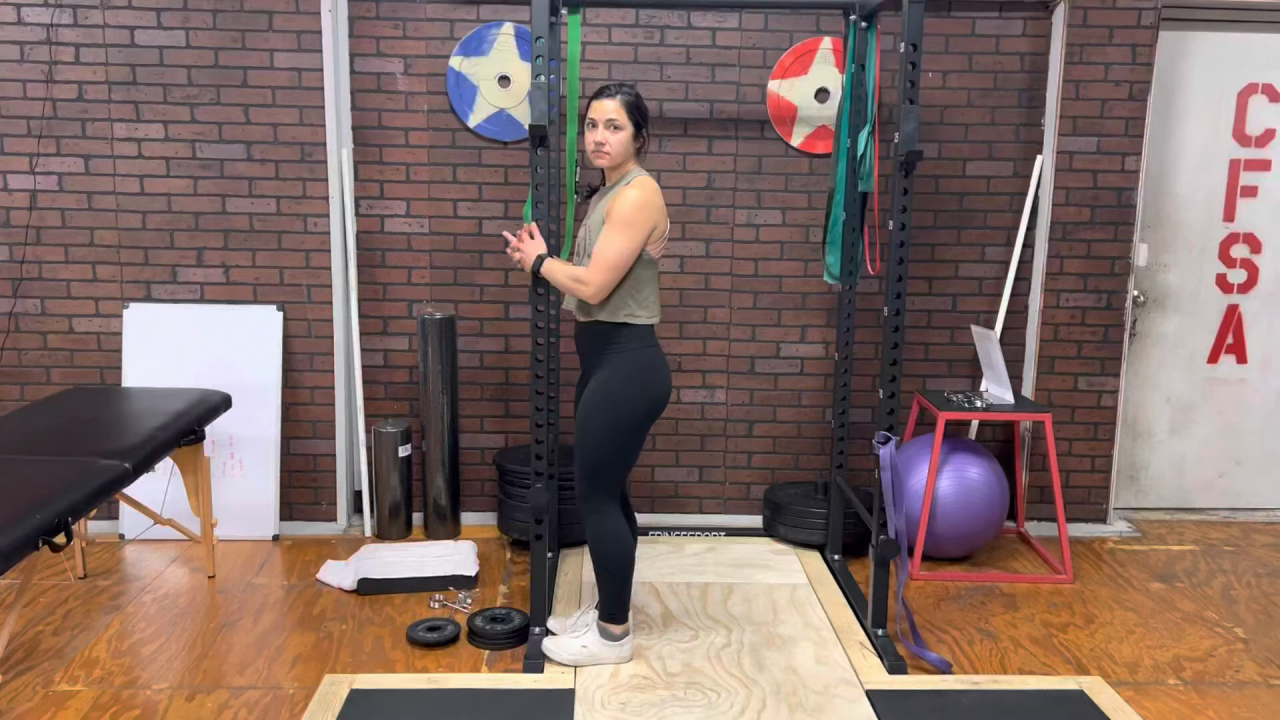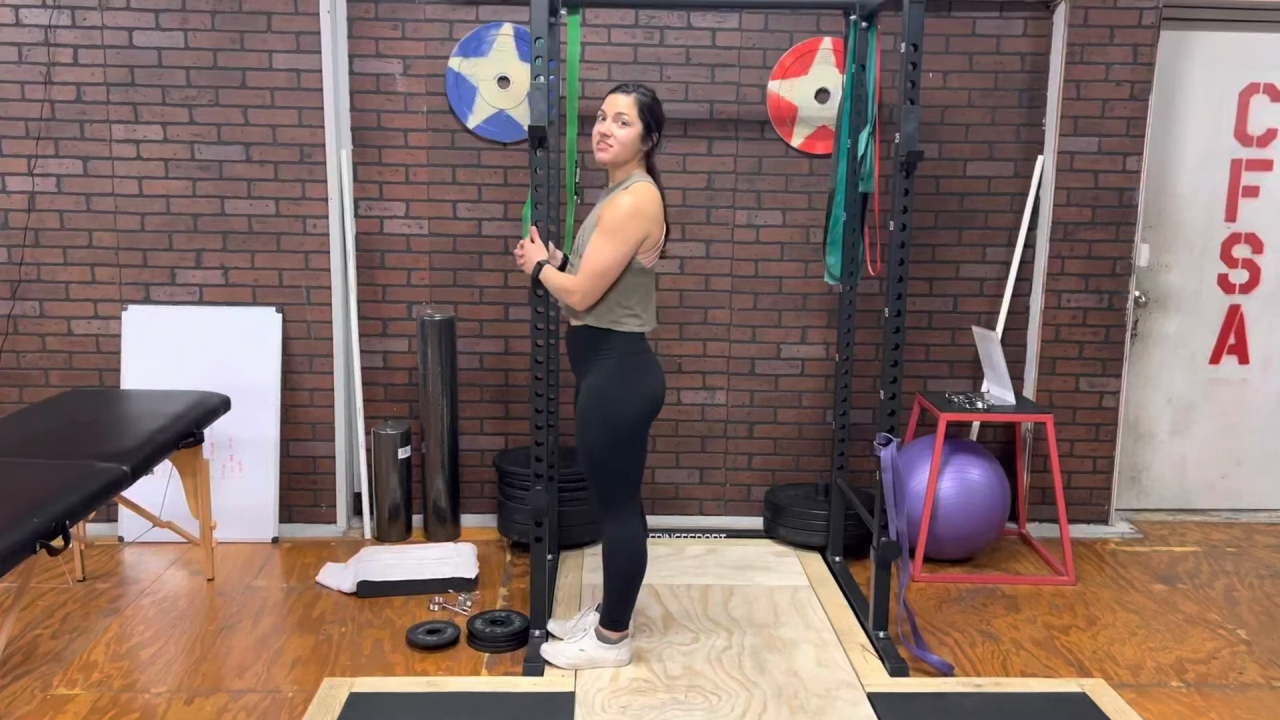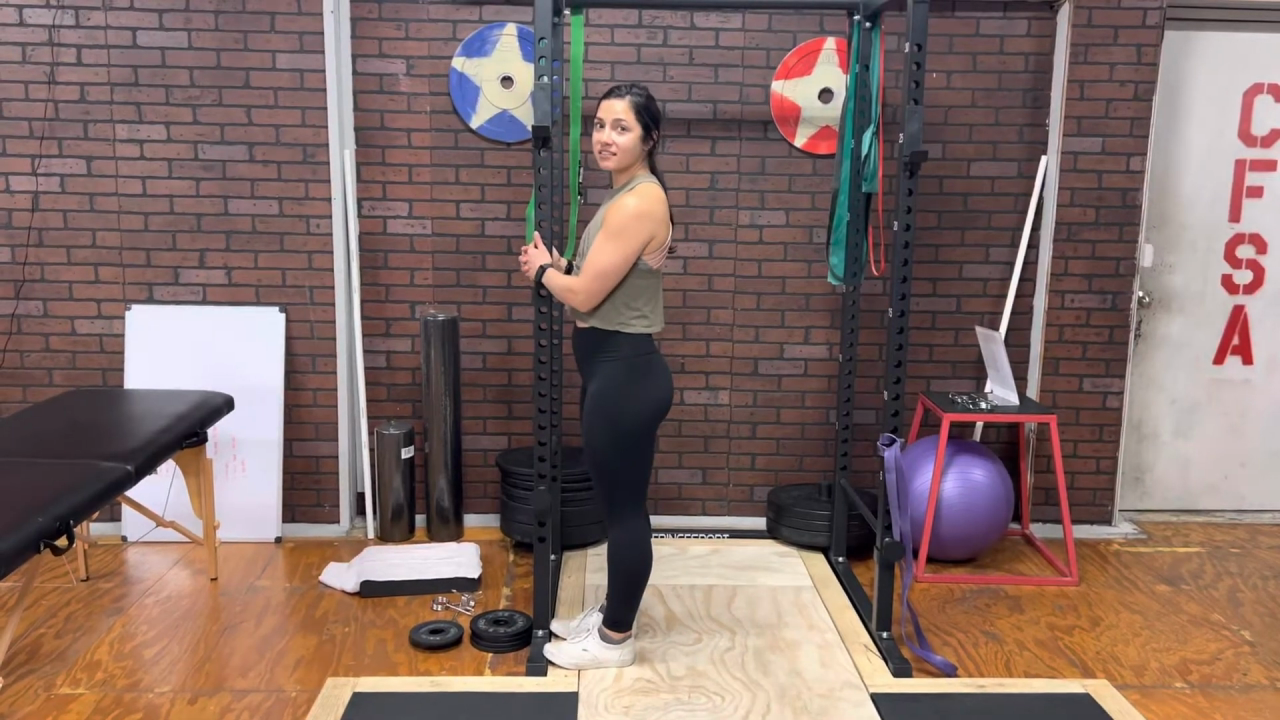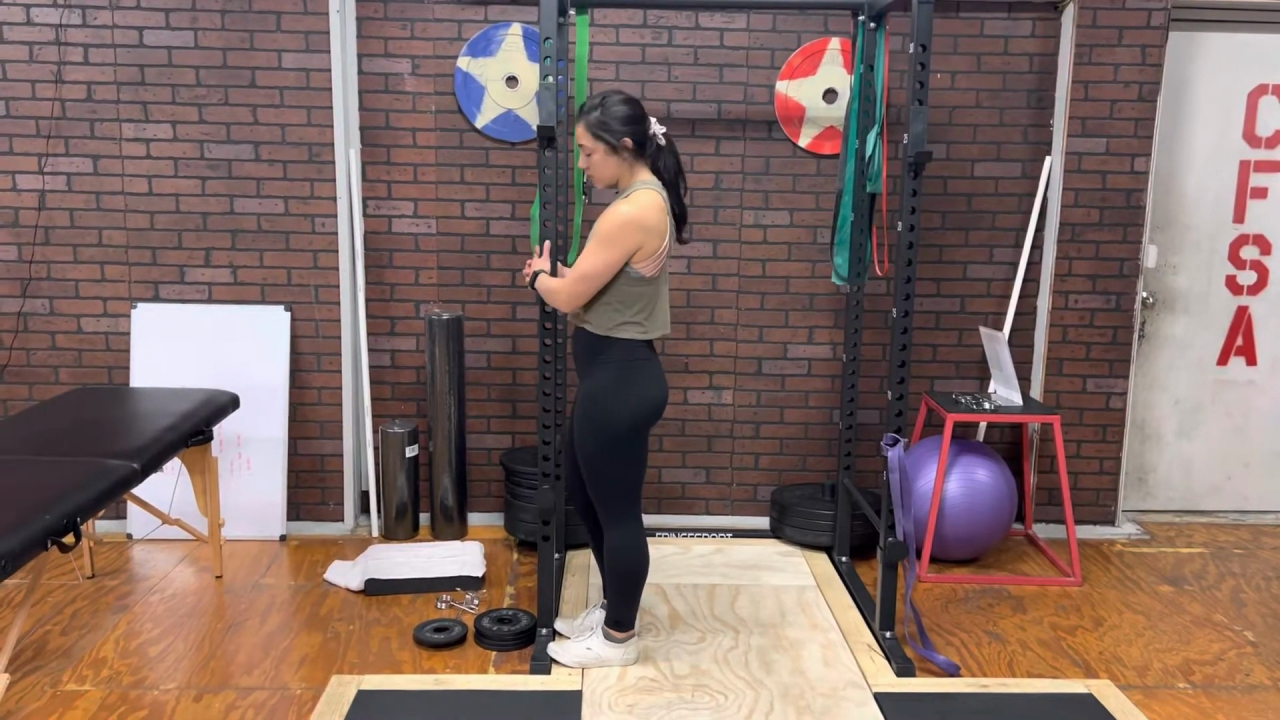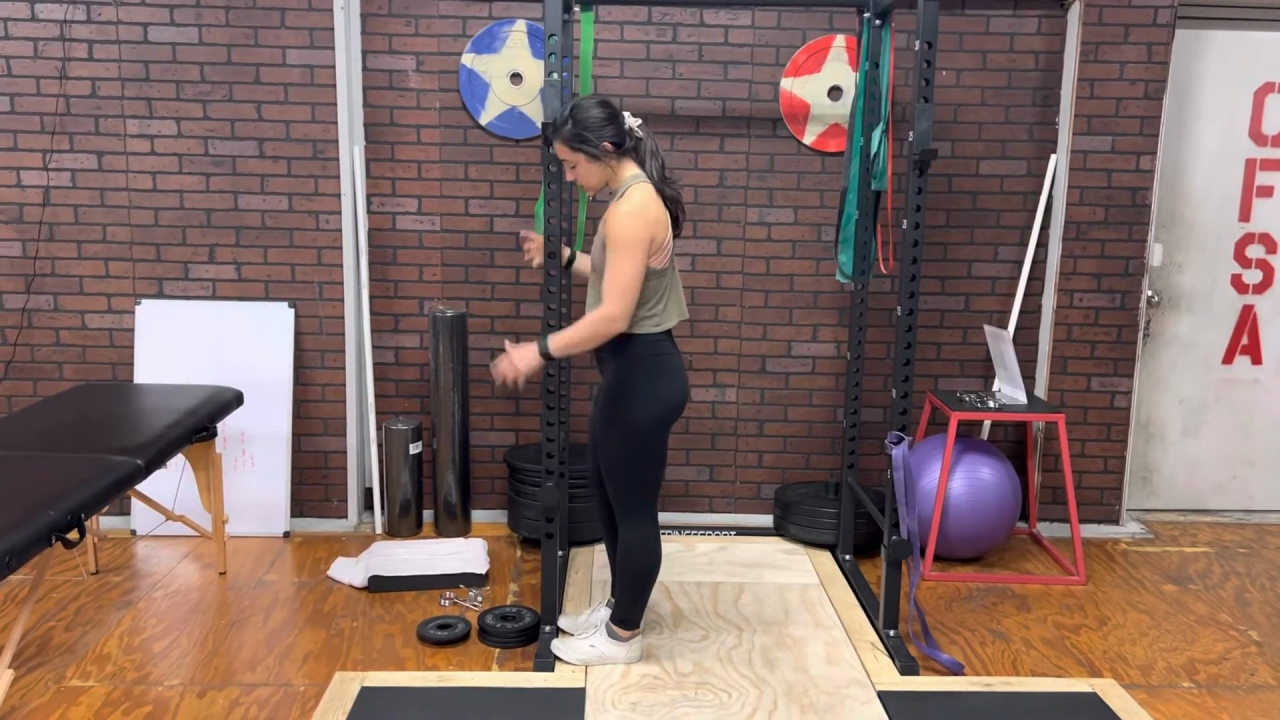
dt=0.7s
person 1, frame 1
left shoulder: (638, 194)
right shoulder: (608, 195)
left elbow: (594, 286)
left wrist: (539, 262)
right wrist: (540, 256)
left hip: (629, 365)
right hip: (605, 362)
left knee: (596, 495)
right knee: (606, 493)
left ankle: (613, 634)
right ankle: (608, 610)
person 1, frame 2
left shoulder: (634, 201)
right shoulder: (620, 195)
left elbow: (582, 294)
left wrist: (539, 265)
right wrist: (554, 258)
left hip: (618, 371)
right hip: (606, 367)
left knee: (618, 505)
right knee: (613, 500)
left ankle: (612, 638)
right ankle: (609, 614)
person 1, frame 3
left shoulder: (638, 202)
right shoulder: (625, 197)
left elbow: (585, 295)
left wrist: (542, 270)
right wrist: (558, 264)
left hip: (625, 374)
right hip: (611, 371)
left knee: (624, 509)
right knee: (617, 504)
left ankle: (615, 640)
right ankle: (611, 614)
person 1, frame 4
left shoulder: (631, 212)
right shoulder: (643, 199)
left elbow: (569, 297)
left wrist: (538, 276)
right wrist: (556, 272)
left hip: (619, 378)
right hip: (614, 372)
left knee: (616, 510)
right knee: (585, 494)
left ankle: (618, 637)
right ankle: (613, 609)
person 1, frame 5
left shoulder: (633, 210)
right shoulder: (629, 197)
left elbow: (614, 315)
left wrist: (539, 352)
right wrist: (558, 256)
left hip: (644, 374)
right hip: (631, 370)
left knee: (634, 508)
right knee: (611, 495)
left ankle: (622, 635)
right ankle: (620, 605)
